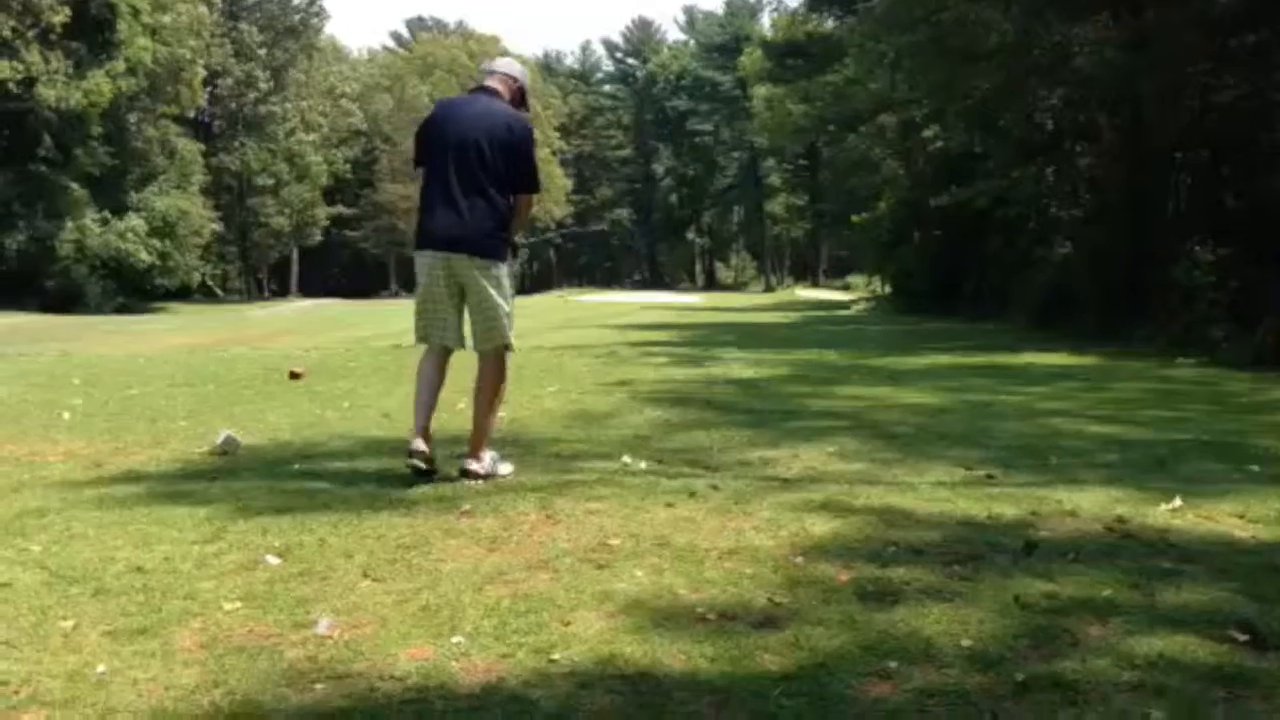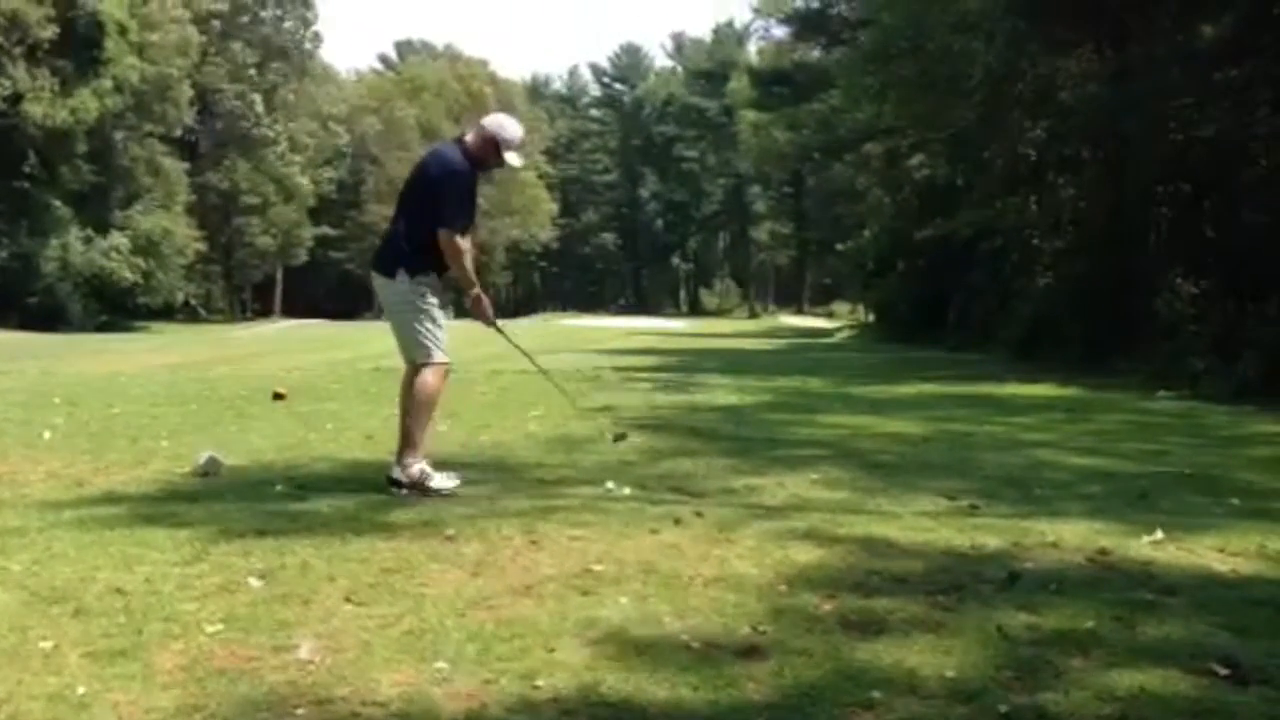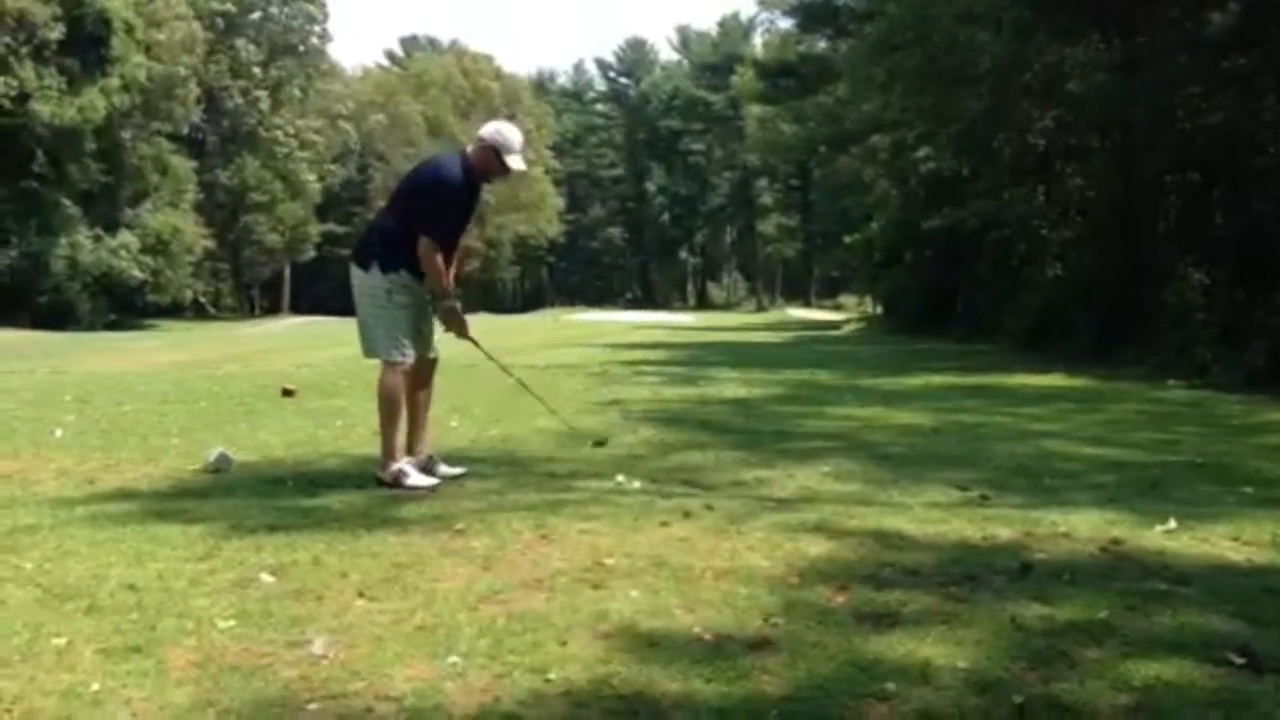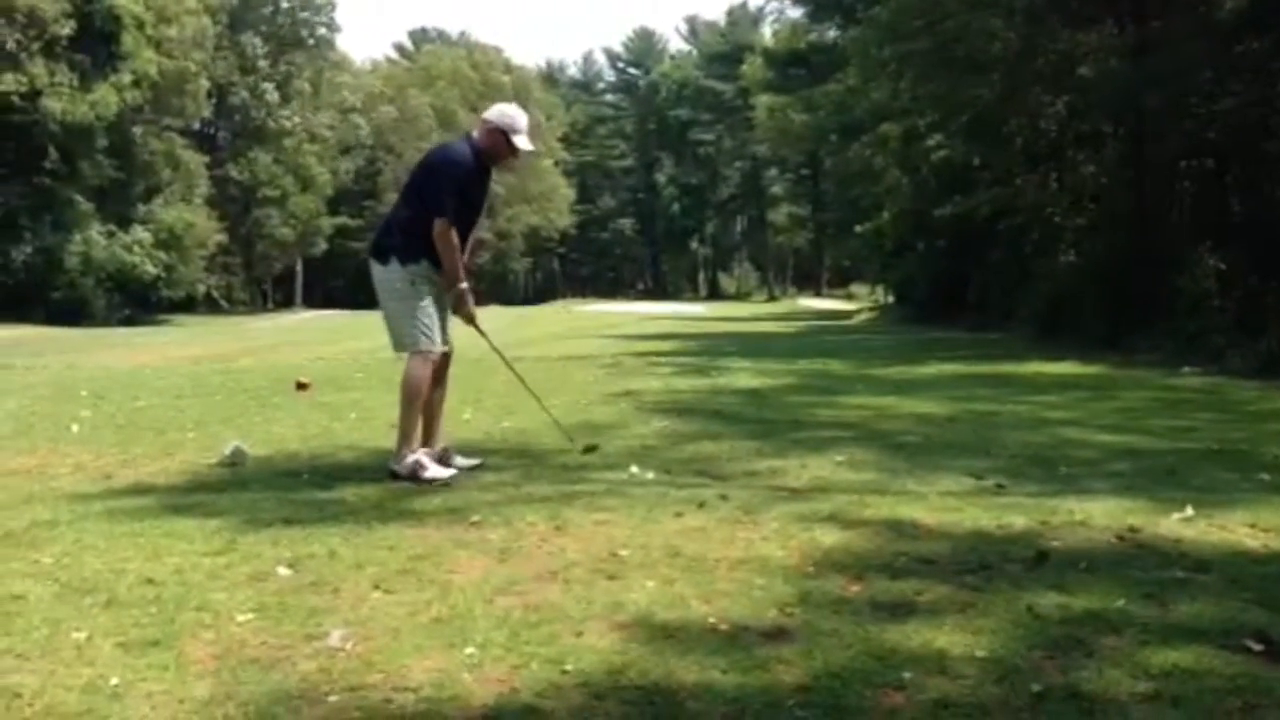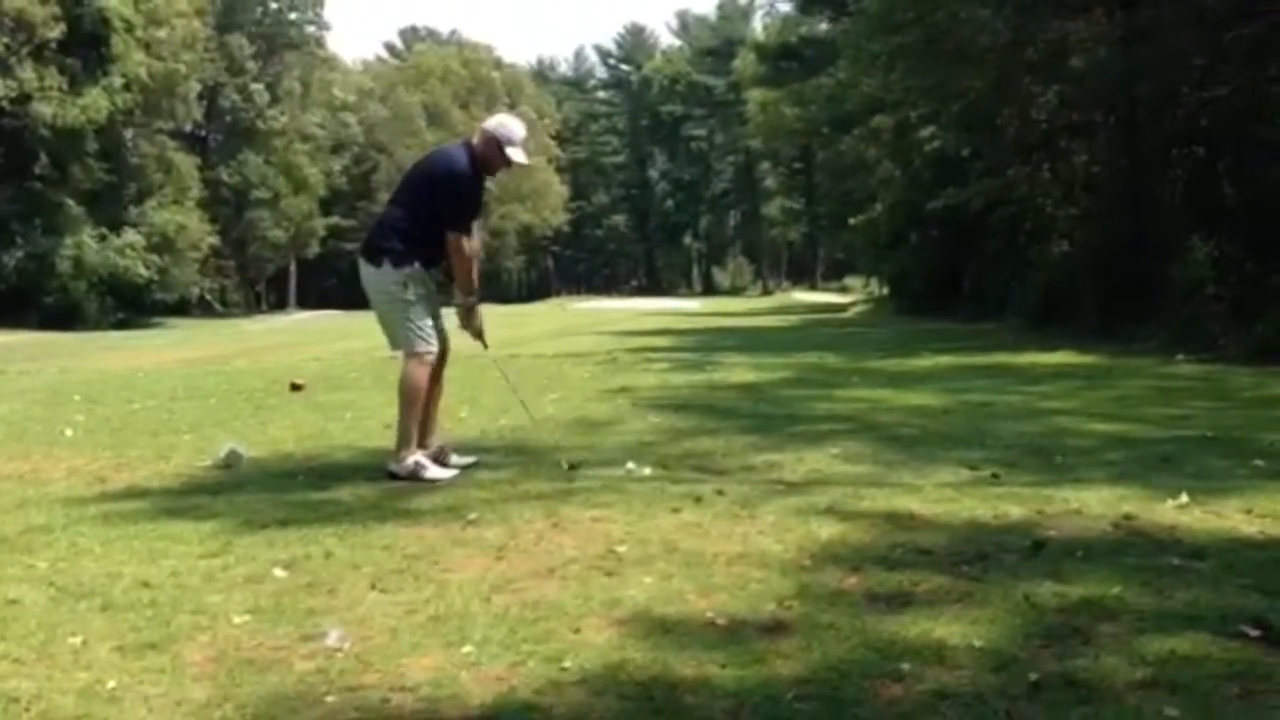
dt=1s
person 1, frame 1
left shoulder: (439, 114)
right shoulder: (517, 125)
left elbow: (425, 171)
right elbow: (525, 201)
right wrist: (507, 235)
left hip: (433, 245)
right hip: (485, 250)
left knee: (437, 345)
right knee: (492, 351)
left ankle: (421, 438)
right ankle: (479, 455)
person 1, frame 2
left shoulder: (455, 162)
right shoulder: (453, 167)
left elbow: (459, 235)
right elbow: (448, 239)
left wrist: (466, 284)
right wrist: (474, 291)
left hip: (408, 272)
right hip: (405, 274)
left knee: (420, 363)
right knee: (435, 362)
left ankle: (406, 461)
right ankle: (411, 464)
person 1, frame 3
left shoulder: (467, 180)
right shoulder: (446, 178)
left elbow: (448, 246)
right elbow: (427, 249)
left wrist: (447, 297)
right wrist: (448, 303)
left hip: (409, 274)
right hip: (382, 271)
left knee: (424, 361)
right knee: (398, 362)
left ankle: (418, 455)
right ankle: (391, 463)
person 1, frame 4
left shoulder: (477, 166)
right shoulder: (455, 161)
left elbow: (463, 228)
right elbow: (442, 230)
left wrist: (458, 281)
right wrist: (461, 287)
left hip: (425, 265)
right hip: (400, 263)
left knee: (440, 353)
right knee: (425, 351)
left ankle: (432, 448)
right ankle: (406, 455)
person 1, frame 5
left shoulder: (469, 170)
right shoulder: (455, 169)
left elbow: (470, 238)
right elbow: (455, 242)
left wrist: (466, 294)
right wrist: (470, 301)
left hip: (412, 265)
right hip: (392, 264)
left knee: (438, 351)
right knee: (422, 352)
left ankle: (428, 447)
right ankle: (404, 457)
